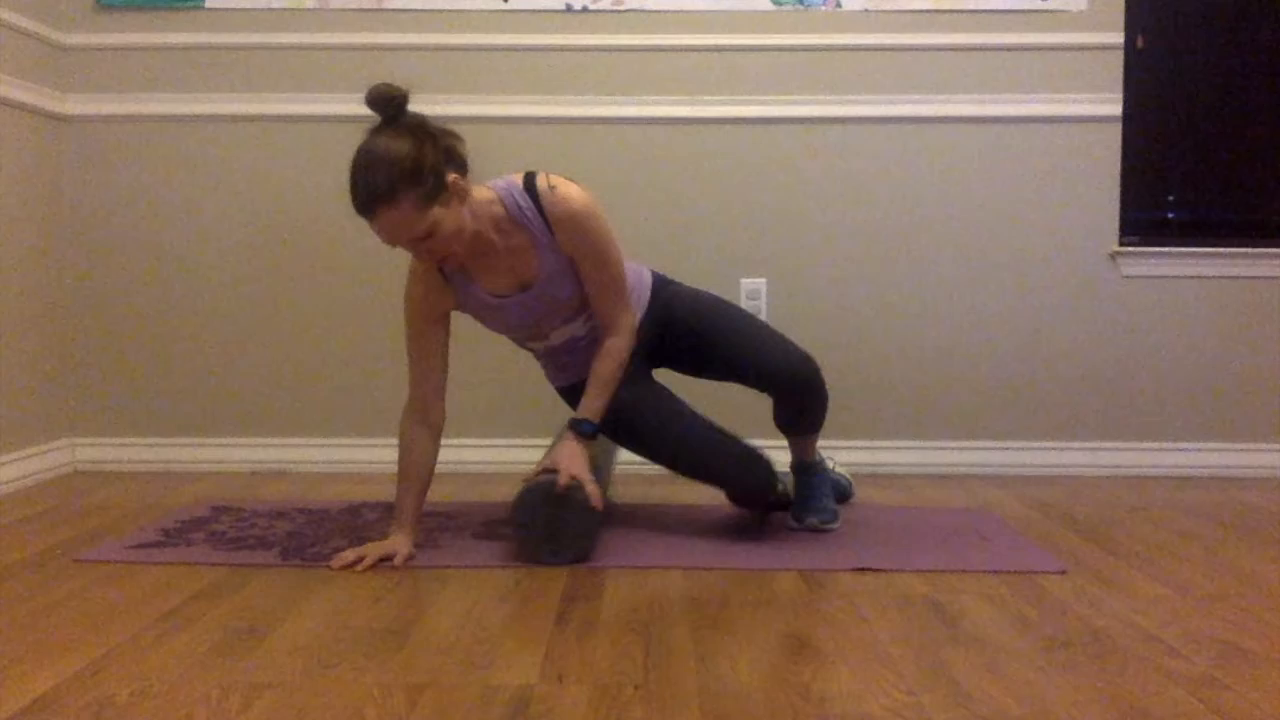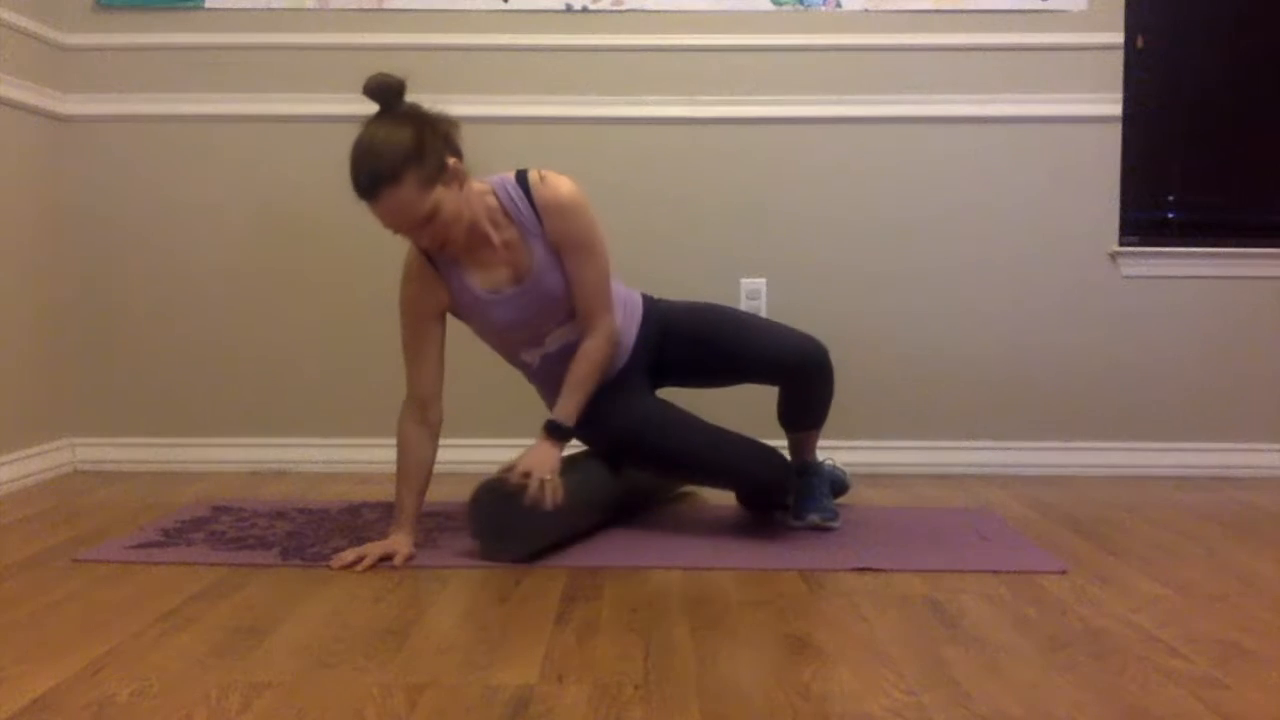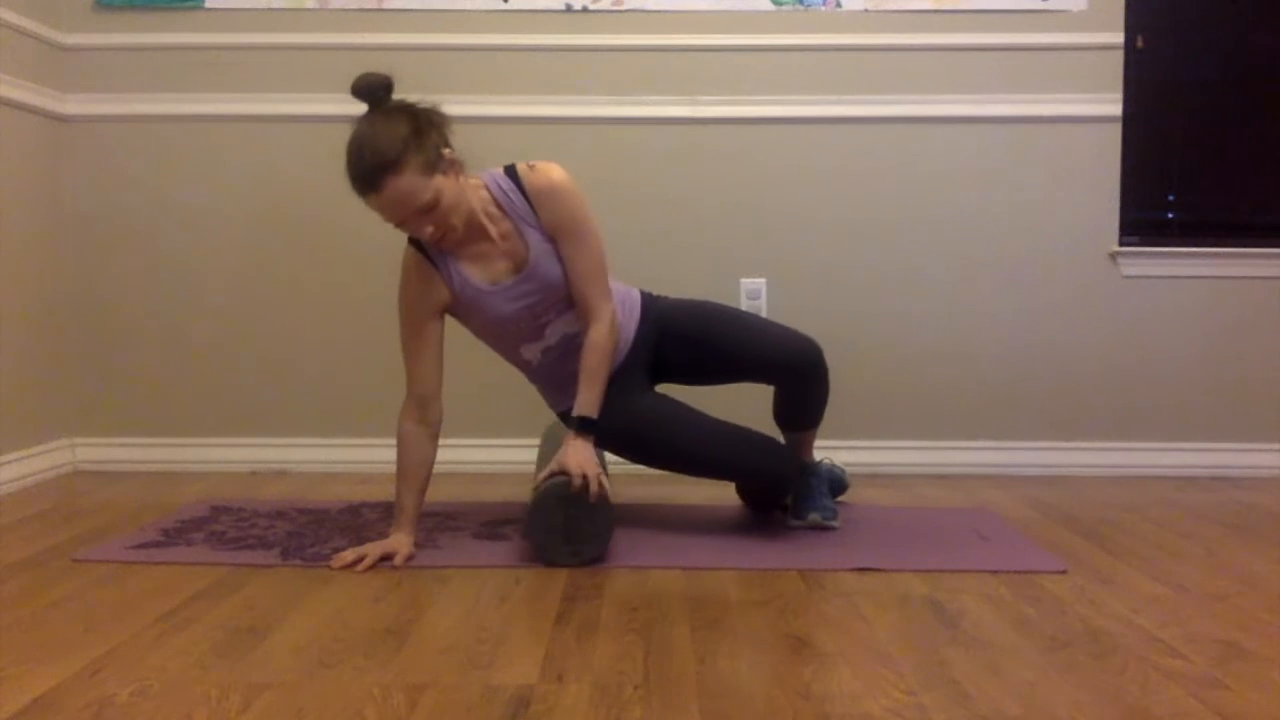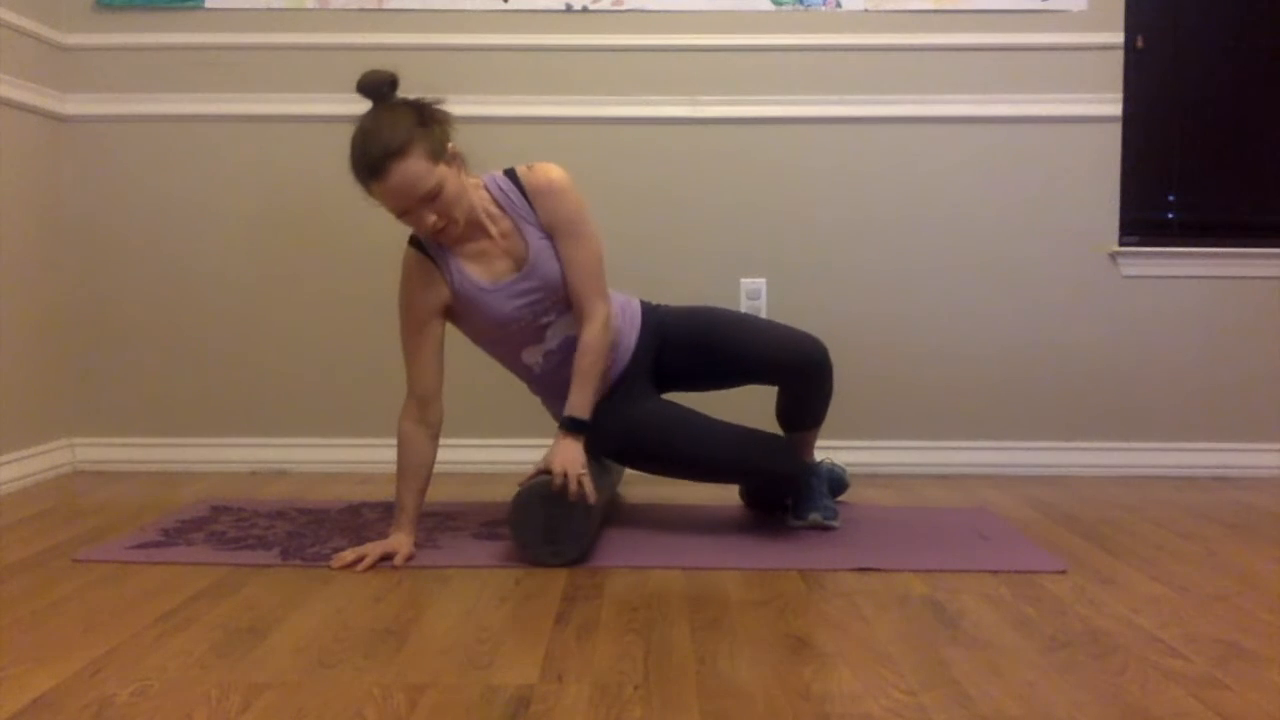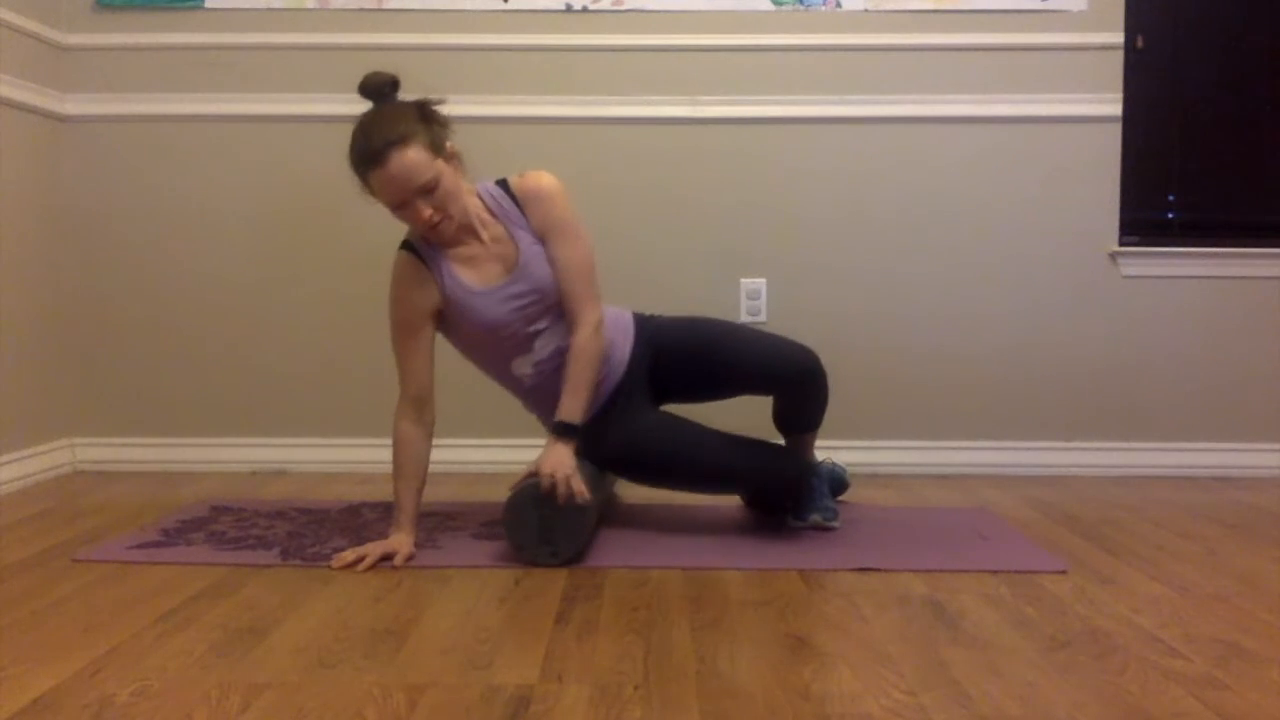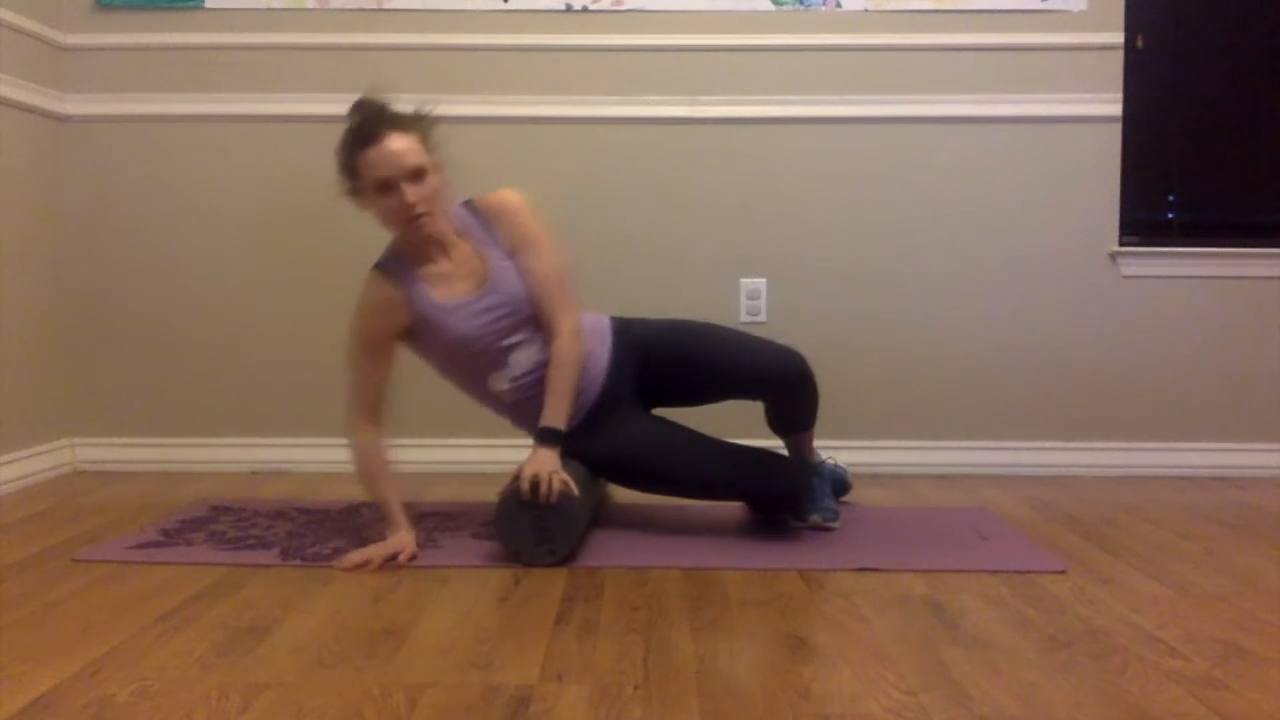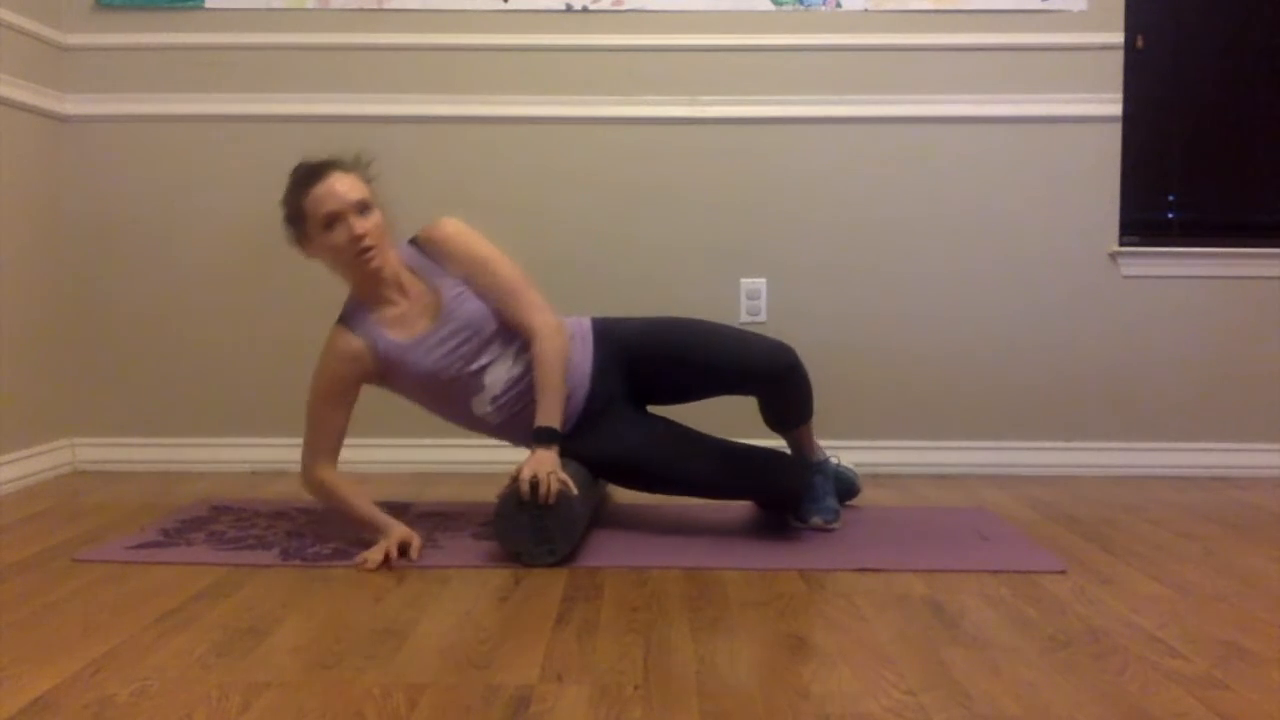
dt=0.3s
person 1, frame 1
left shoulder: (564, 207)
right shoulder: (432, 279)
left elbow: (620, 328)
right elbow: (424, 409)
left wrist: (577, 437)
right wrist: (402, 529)
left hip: (652, 308)
right hip: (586, 373)
left knee: (797, 374)
right knee: (745, 474)
left ankle: (809, 468)
right ankle: (774, 493)
person 1, frame 2
left shoulder: (553, 199)
right shoulder: (426, 273)
left elbow: (600, 330)
right elbow: (422, 409)
left wrist: (551, 438)
right wrist: (402, 529)
left hip: (644, 328)
right hip: (599, 399)
left knee: (806, 359)
right knee: (764, 474)
left ankle: (808, 469)
right ankle: (785, 489)
person 1, frame 3
left shoulder: (544, 187)
right shoulder: (425, 271)
left elbow: (601, 315)
right elbow: (422, 408)
left wrist: (582, 435)
right wrist: (403, 528)
left hip: (640, 325)
right hip: (591, 389)
left knee: (801, 358)
right knee: (770, 466)
left ankle: (806, 467)
right ankle: (784, 484)
person 1, frame 4
left shoulder: (543, 188)
right shoulder: (426, 271)
left elbow: (597, 315)
right elbow: (422, 409)
left wrist: (570, 435)
right wrist: (403, 528)
left hip: (642, 333)
right hip: (603, 403)
left knee: (807, 358)
right knee: (778, 468)
left ankle: (805, 468)
right ankle: (794, 484)
person 1, frame 5
left shoulder: (535, 194)
right shoulder: (416, 276)
left elbow: (588, 321)
right elbow: (415, 410)
left wrist: (563, 438)
right wrist: (403, 527)
left hip: (634, 346)
right hip: (600, 418)
left knee: (799, 368)
right knee: (781, 476)
left ankle: (805, 466)
right ankle: (800, 485)
person 1, frame 6
left shoulder: (501, 212)
right shoulder: (388, 295)
left elbow: (566, 329)
right elbow: (364, 423)
left wrist: (547, 442)
right wrist: (398, 526)
left hip: (616, 353)
right hip: (586, 428)
left knee: (787, 372)
right knee: (783, 484)
left ankle: (808, 466)
right ankle: (801, 489)
person 1, frame 7
left shoulder: (441, 242)
right shoulder: (352, 349)
left elbow: (544, 327)
right elbow: (318, 467)
left wrist: (545, 442)
right wrist: (384, 525)
left hip: (601, 353)
right hip: (581, 431)
left knee: (774, 362)
right knee: (766, 476)
left ankle: (811, 462)
right ankle: (805, 484)
